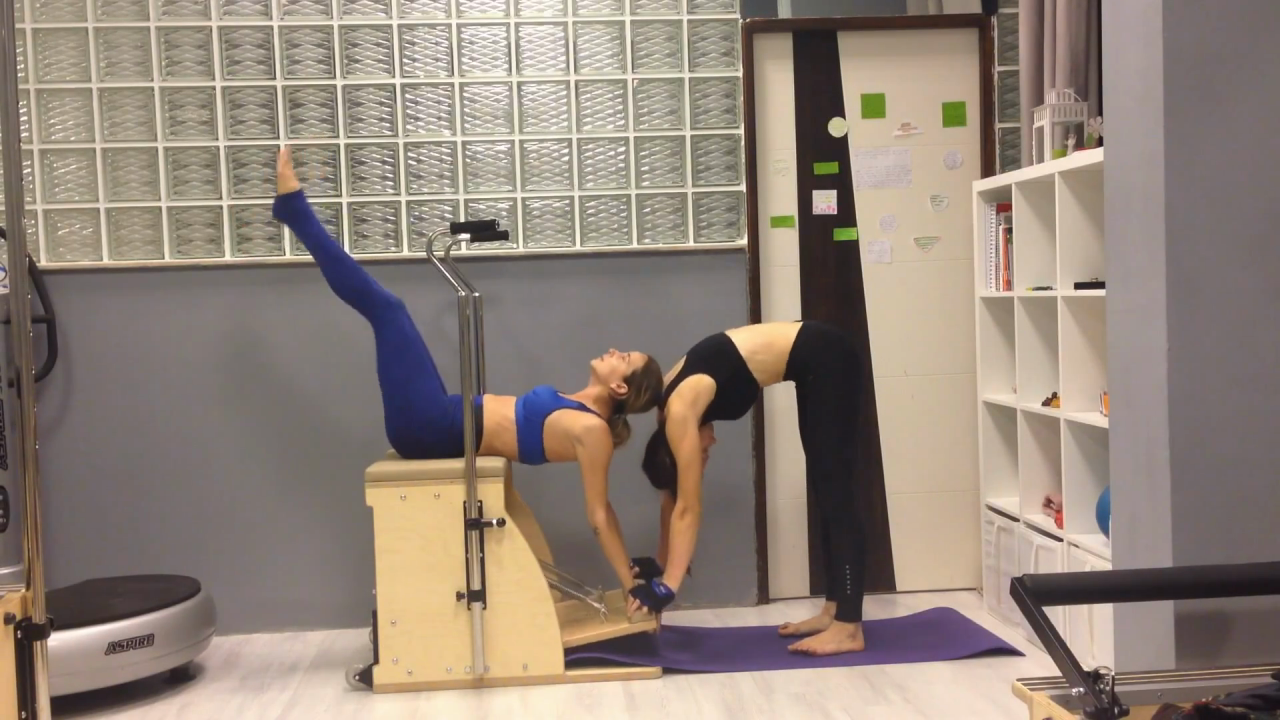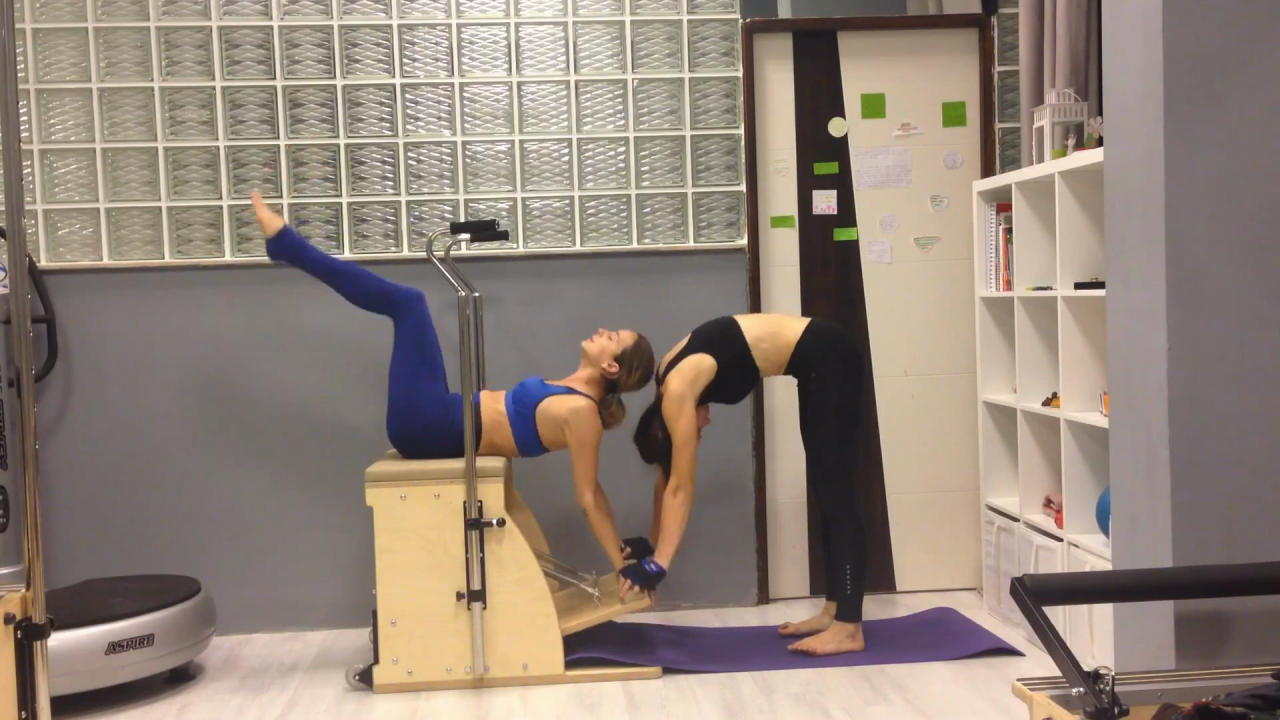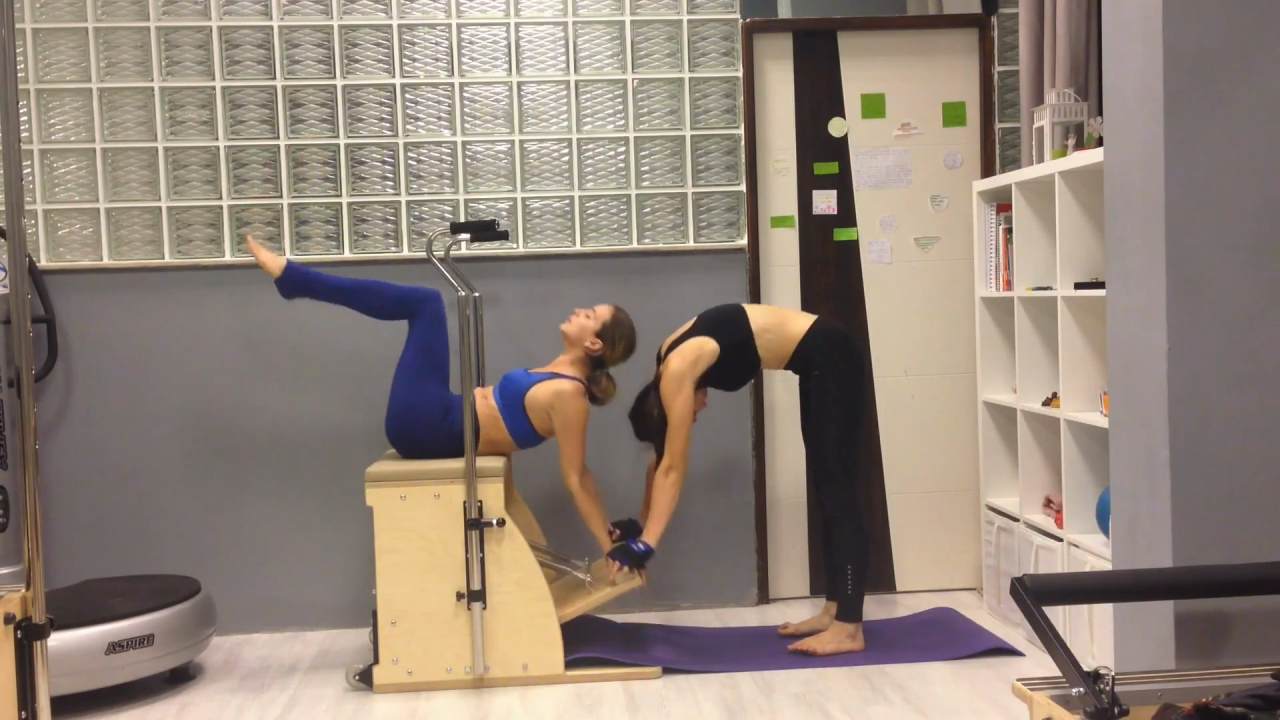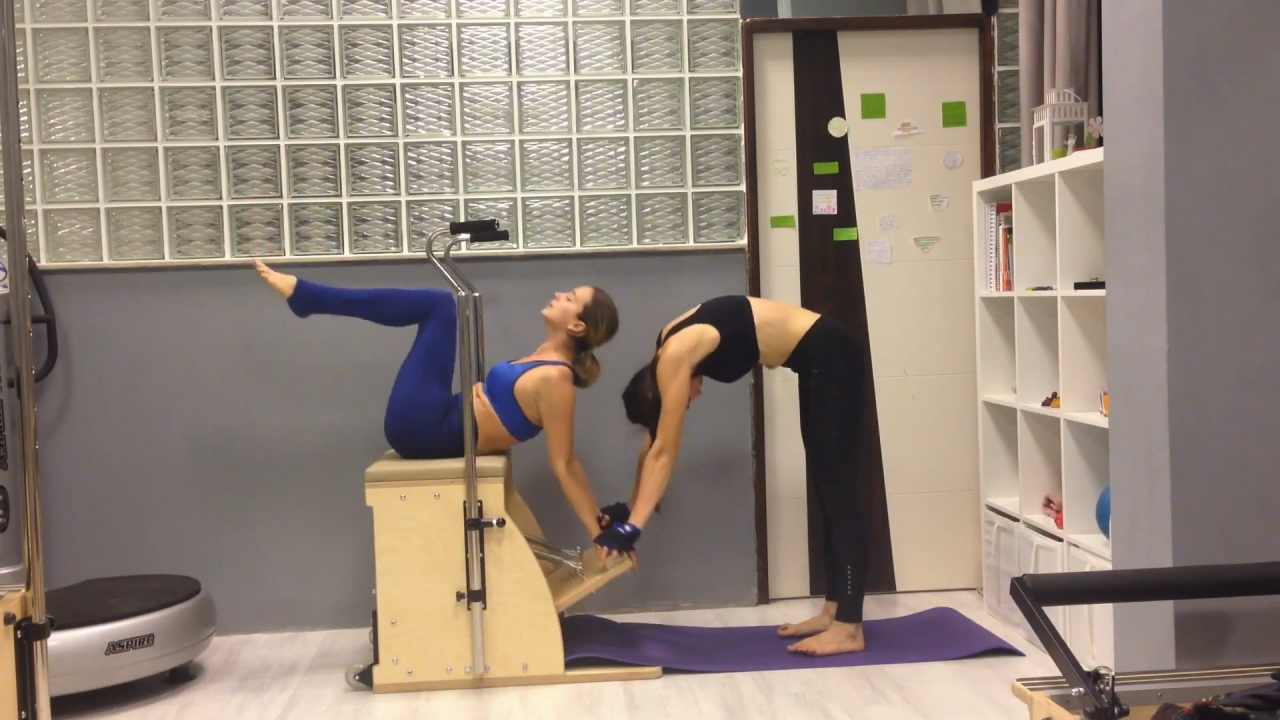
dt=0.2s
person 1, frame 1
left shoulder: (592, 430)
right shoulder: (579, 412)
left elbow: (599, 515)
left wrist: (632, 585)
left hip: (430, 430)
right hip: (442, 421)
left knee: (386, 310)
right knee: (388, 309)
left ankle: (296, 208)
person 1, frame 2
left shoulder: (582, 411)
right shoulder: (574, 394)
left elbow: (589, 496)
left wrist: (623, 565)
left hip: (430, 430)
right hip: (442, 421)
left knee: (408, 305)
right knee: (411, 303)
left ankle: (286, 240)
right ankle: (287, 242)
person 1, frame 3
left shoulder: (569, 396)
right shoulder: (561, 376)
left elbow: (576, 479)
left wrist: (610, 547)
left hip: (427, 430)
right hip: (438, 425)
left knee: (426, 305)
right knee: (428, 302)
left ankle: (291, 275)
right ankle: (293, 275)
person 1, frame 4
left shoulder: (554, 380)
right shoulder: (546, 361)
left elbow: (564, 464)
left wrist: (598, 535)
left hip: (424, 431)
right hip: (436, 427)
left knee: (439, 306)
right knee: (441, 304)
left ankle: (302, 292)
right ankle: (304, 293)
person 2, frame 1
left shoulder: (680, 413)
right shoulder: (672, 406)
left elbow: (687, 510)
right elbow: (673, 499)
left wrist: (666, 586)
right wrist: (661, 568)
left hip: (828, 360)
right hip: (815, 362)
left knee: (835, 494)
right knee: (824, 490)
left ankle: (849, 628)
right ankle: (835, 611)
person 2, frame 2
left shoulder: (678, 390)
right shoulder: (670, 383)
left elbow: (680, 487)
right elbow: (667, 475)
left wrist: (657, 564)
right wrist: (652, 547)
left hip: (831, 359)
right hip: (818, 361)
left knee: (836, 493)
right knee: (825, 490)
left ankle: (849, 628)
right ankle: (835, 610)
person 2, frame 3
left shoulder: (677, 370)
right shoulder: (671, 363)
left elbow: (672, 468)
right elbow: (661, 457)
left wrist: (644, 544)
right wrist: (641, 527)
left hip: (832, 357)
right hip: (819, 360)
left knee: (836, 492)
right knee: (825, 490)
left ankle: (849, 628)
right ankle: (835, 611)
person 2, frame 4
left shoulder: (676, 355)
right shoulder: (670, 348)
left elbow: (663, 451)
right elbow: (655, 443)
left wrist: (631, 526)
right wrist: (629, 511)
left hip: (832, 356)
right hip: (819, 359)
left knee: (837, 492)
right knee: (825, 491)
left ankle: (848, 629)
right ankle: (834, 611)
